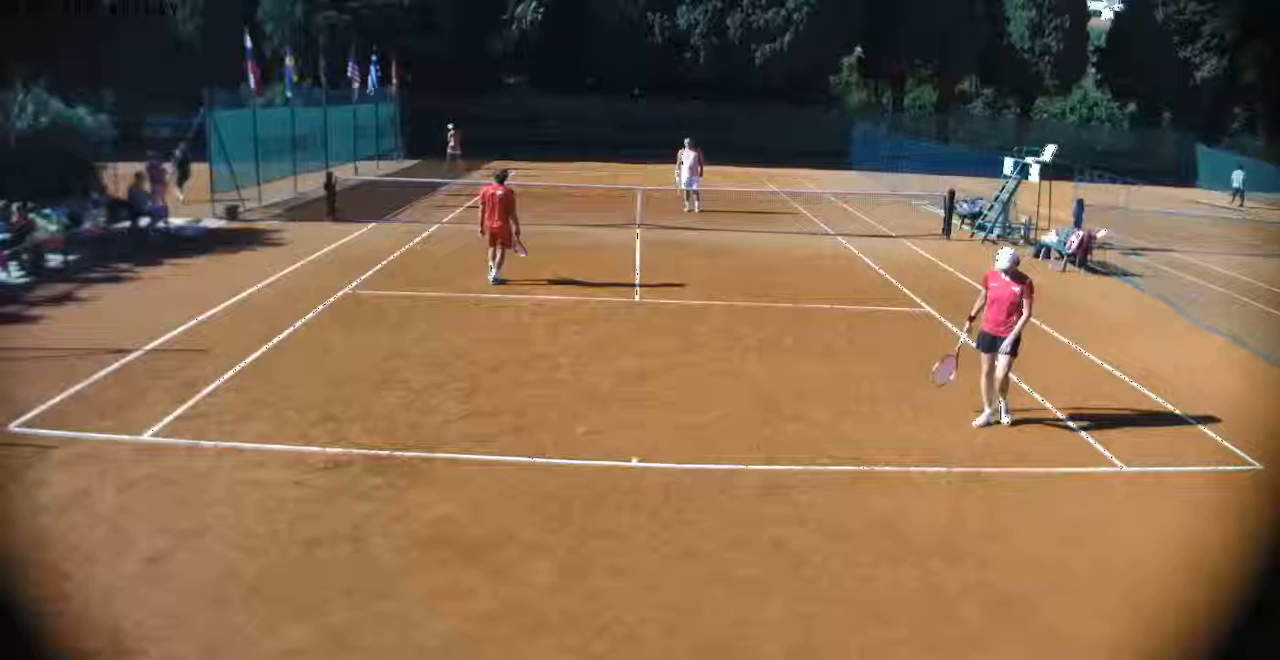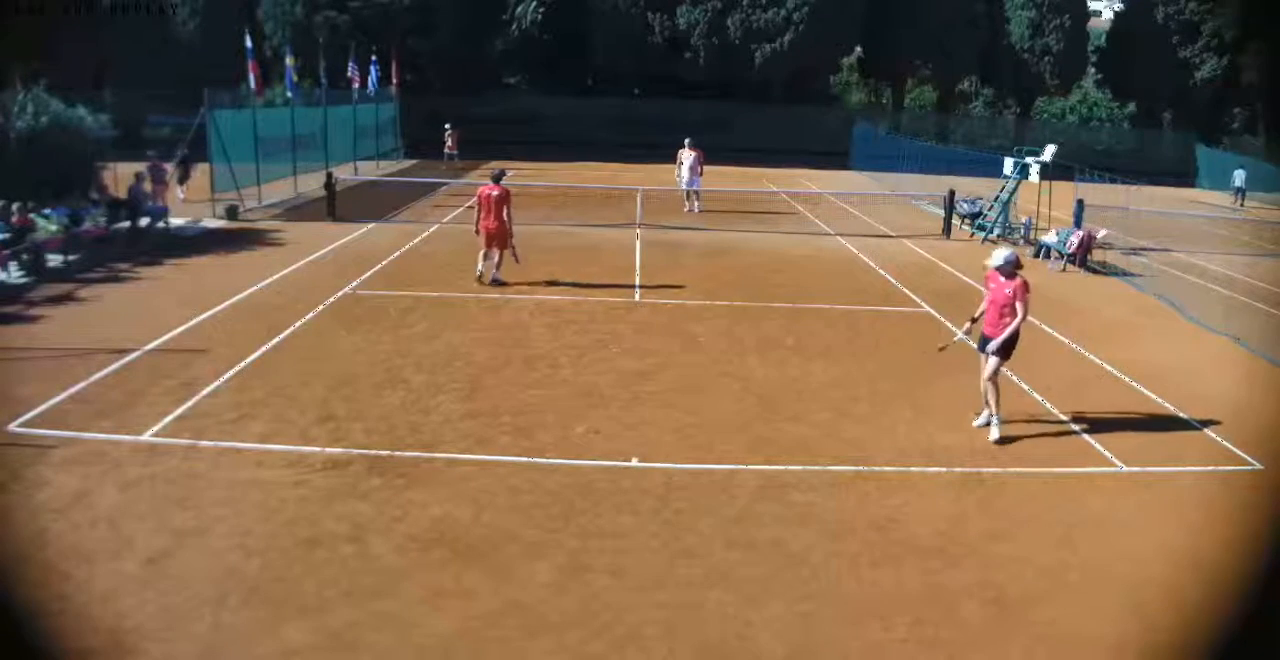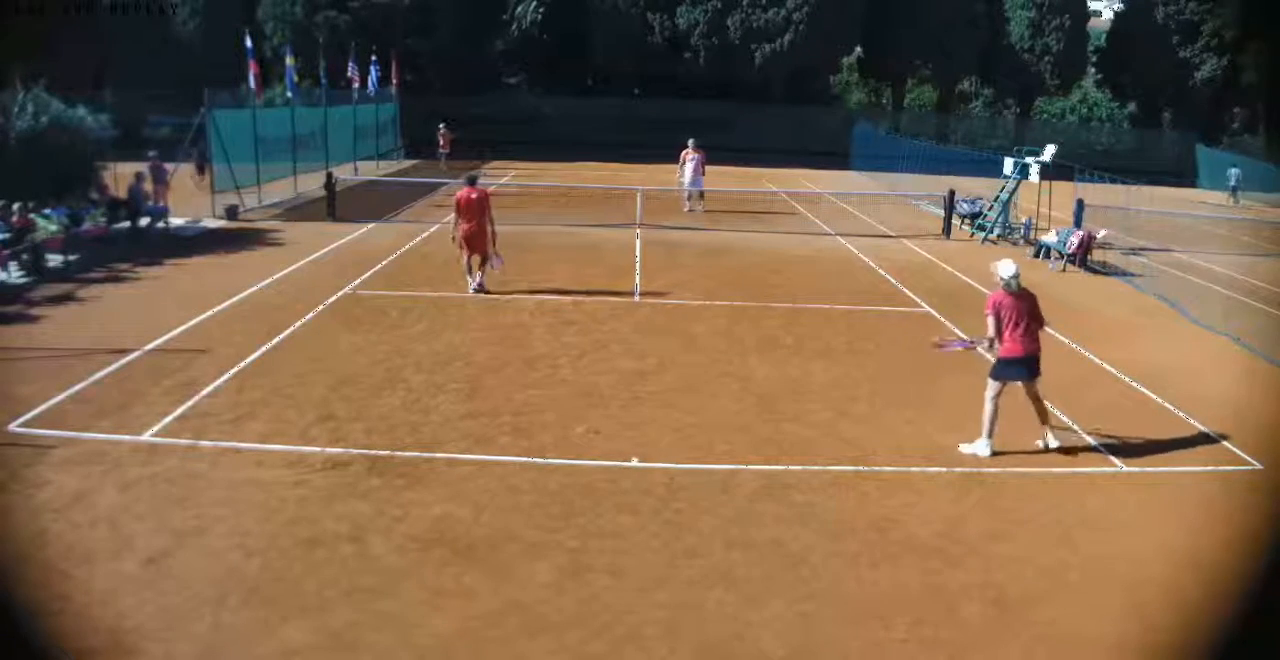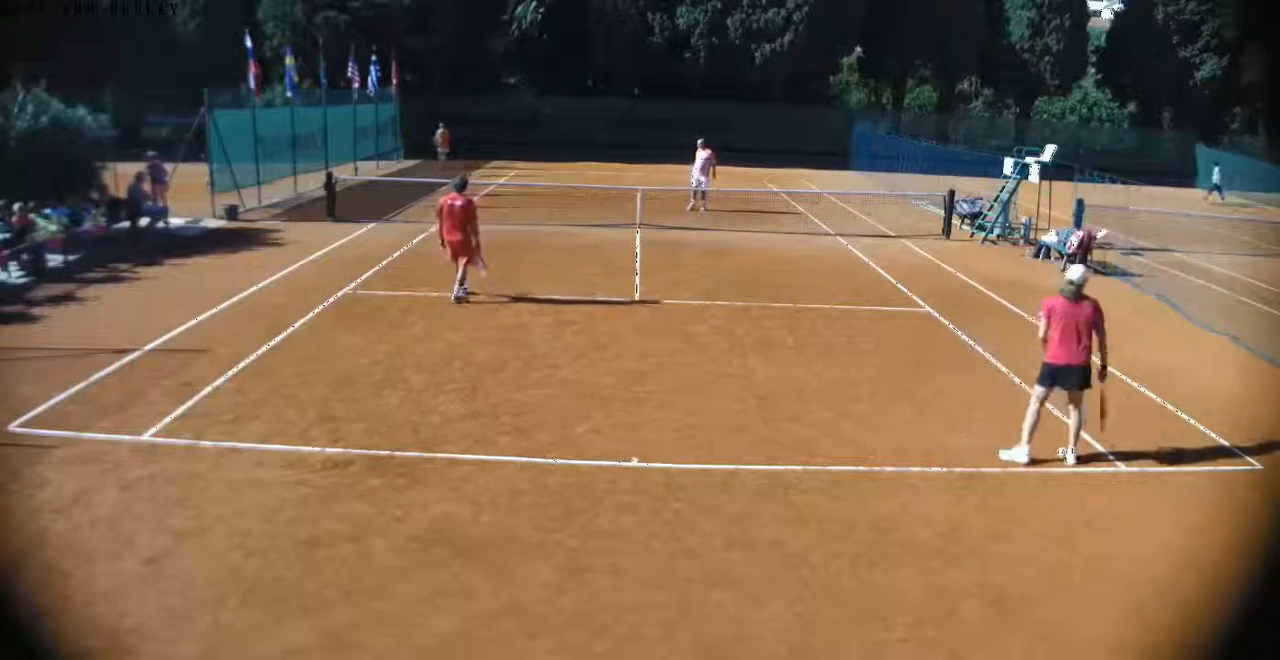
dt=0.7s
person 1, frame 1
left shoulder: (1025, 282)
right shoulder: (990, 276)
left elbow: (1026, 314)
left wrist: (1012, 337)
right wrist: (970, 320)
left hip: (1009, 336)
right hip: (988, 331)
left knee: (1001, 375)
right knee: (986, 372)
left ankle: (1002, 403)
right ankle: (988, 411)
person 1, frame 2
left shoulder: (1019, 284)
right shoulder: (991, 277)
left elbow: (1021, 317)
left wrist: (1000, 339)
right wrist: (972, 321)
left hip: (1005, 337)
right hip: (988, 333)
left knee: (988, 376)
right knee: (985, 375)
left ankle: (995, 421)
right ankle: (989, 412)
person 1, frame 3
left shoulder: (994, 299)
right shoulder: (1029, 296)
left elbow: (992, 333)
right elbow: (1040, 324)
left wrist: (988, 342)
left hip: (1009, 355)
right hip: (1031, 353)
left knee: (991, 397)
right knee: (1033, 394)
left ankle: (984, 443)
right ankle: (1049, 437)
person 1, frame 4
left shoulder: (1051, 303)
right shoulder: (1093, 305)
left elbow: (1042, 335)
right elbow: (1101, 338)
right wrist: (1103, 365)
left hip: (1054, 362)
right hip: (1080, 365)
left knee: (1036, 404)
right knee: (1075, 408)
left ankle: (1023, 450)
right ankle: (1071, 452)
